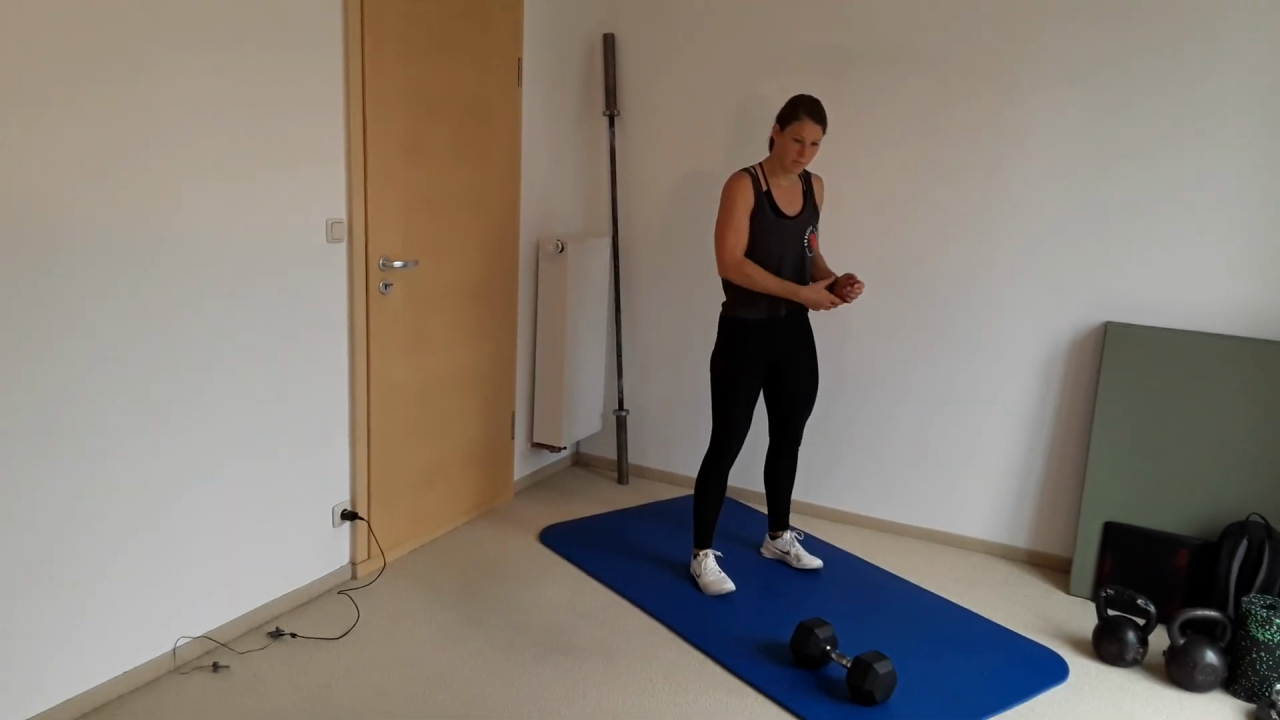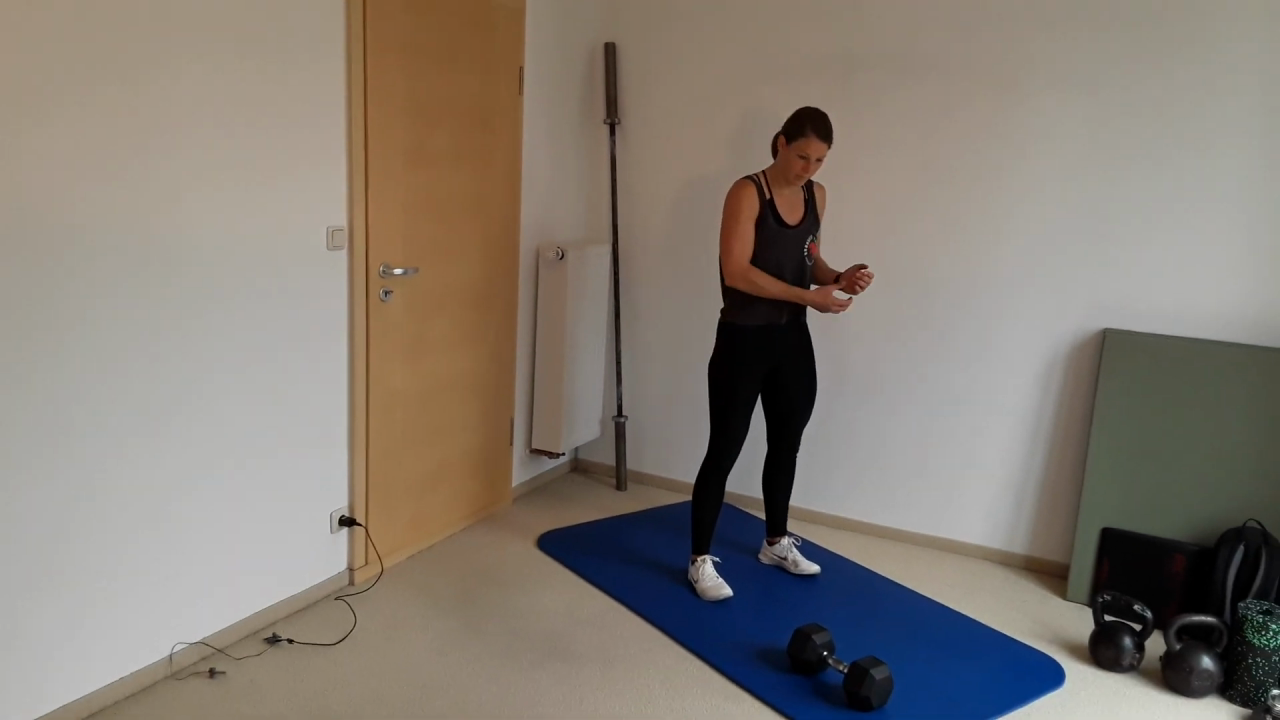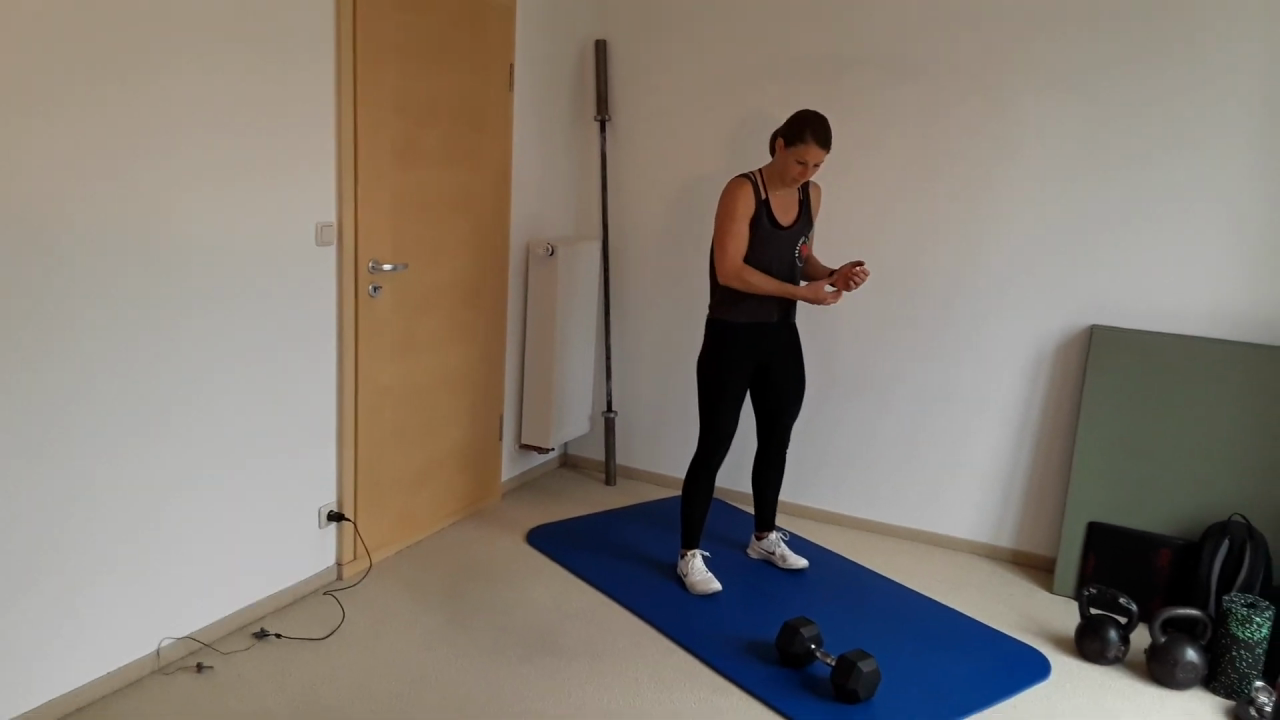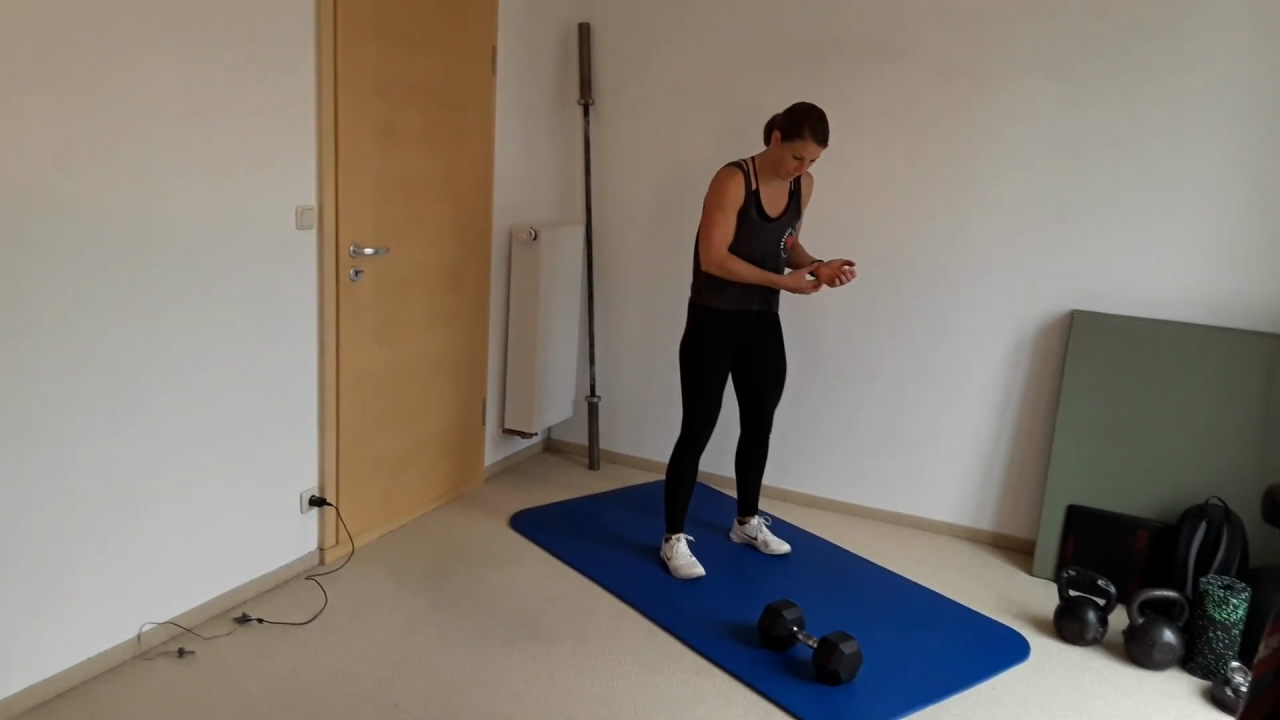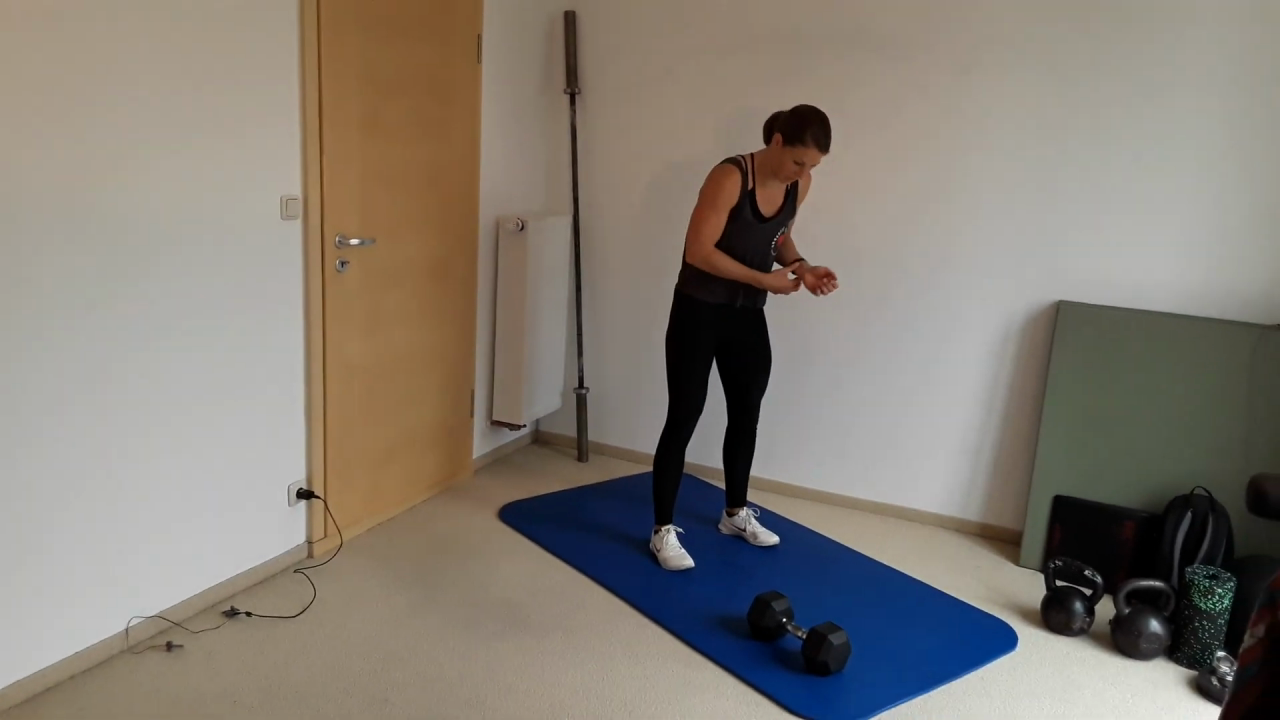
dt=0.1s
person 1, frame 1
left shoulder: (814, 187)
right shoulder: (744, 185)
right elbow: (730, 263)
left wrist: (833, 280)
right wrist: (801, 293)
left hip: (794, 335)
right hip: (745, 333)
left knee: (788, 439)
right knee: (726, 445)
left ankle: (779, 537)
right ankle: (702, 554)
person 1, frame 2
left shoulder: (816, 196)
right shoulder: (747, 193)
right elbow: (736, 272)
left wrist: (837, 278)
right wrist: (809, 297)
left hip: (793, 340)
right hip: (743, 340)
left knee: (786, 445)
right knee: (724, 450)
left ankle: (776, 542)
right ankle: (700, 559)
person 1, frame 3
left shoulder: (812, 196)
right shoulder: (742, 191)
right elbow: (729, 271)
left wrist: (831, 275)
right wrist: (800, 292)
left hip: (782, 337)
right hip: (731, 337)
left knee: (776, 441)
right knee: (714, 446)
left ankle: (765, 537)
right ankle: (690, 554)
person 1, frame 4
left shoulder: (802, 186)
right shoulder: (733, 180)
right elbow: (711, 258)
left wrist: (815, 267)
right wrist: (783, 281)
left hip: (763, 322)
right hip: (713, 322)
left knee: (759, 426)
right knee: (698, 429)
left ankle: (747, 522)
right ankle: (674, 539)
person 1, frame 5
left shoulder: (799, 184)
right shoulder: (730, 177)
right elbow: (698, 251)
left wrist: (801, 269)
right wrist: (765, 280)
left hip: (748, 315)
right hip: (698, 312)
left knee: (746, 416)
right knee: (683, 419)
left ankle: (736, 514)
right ankle: (663, 530)
